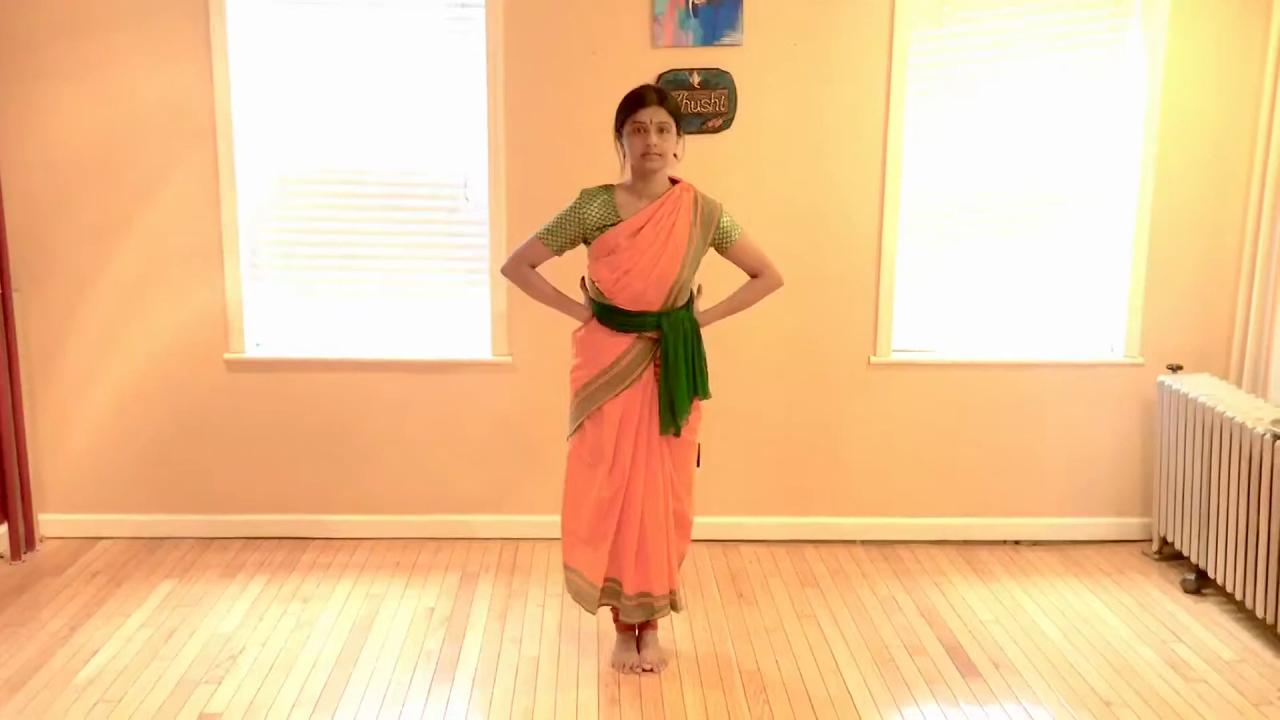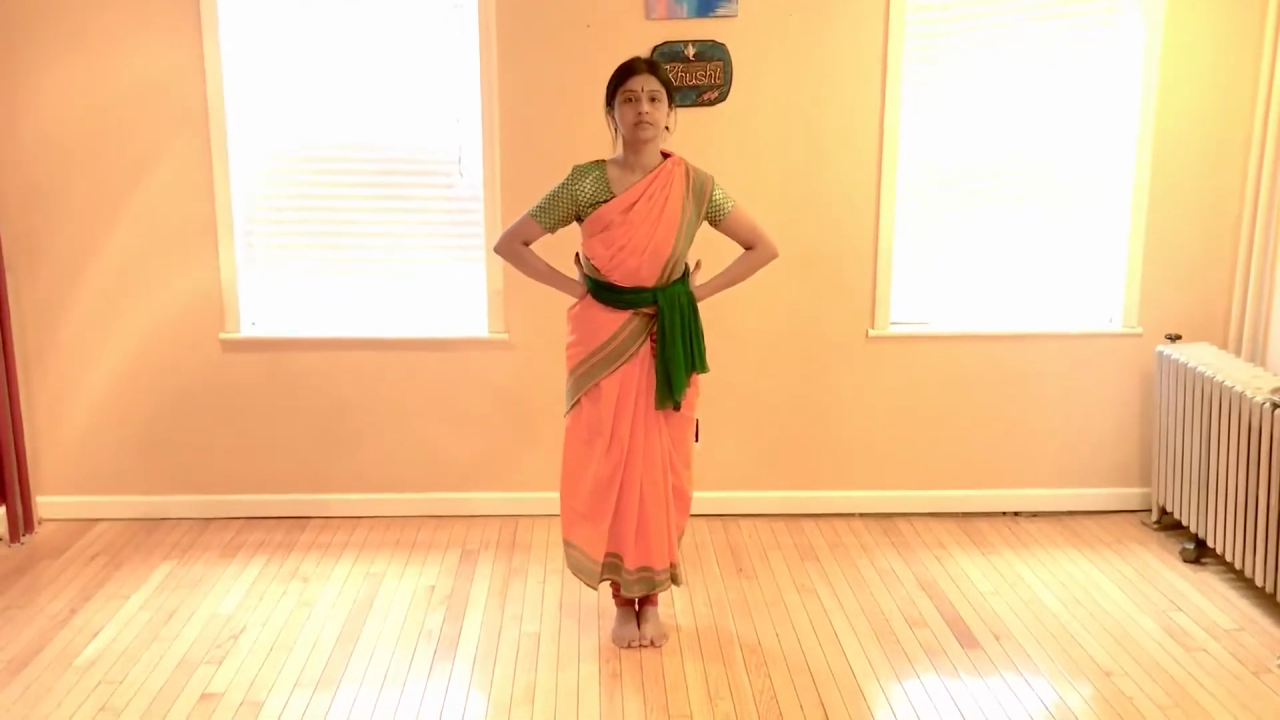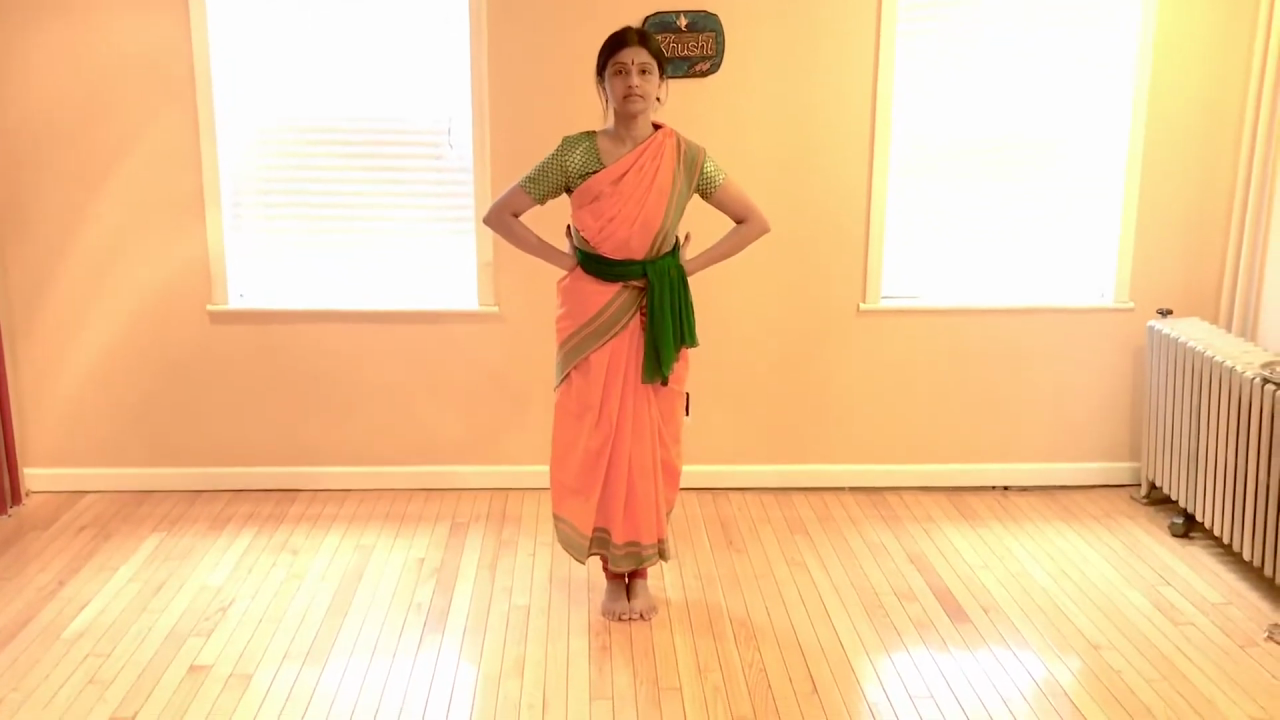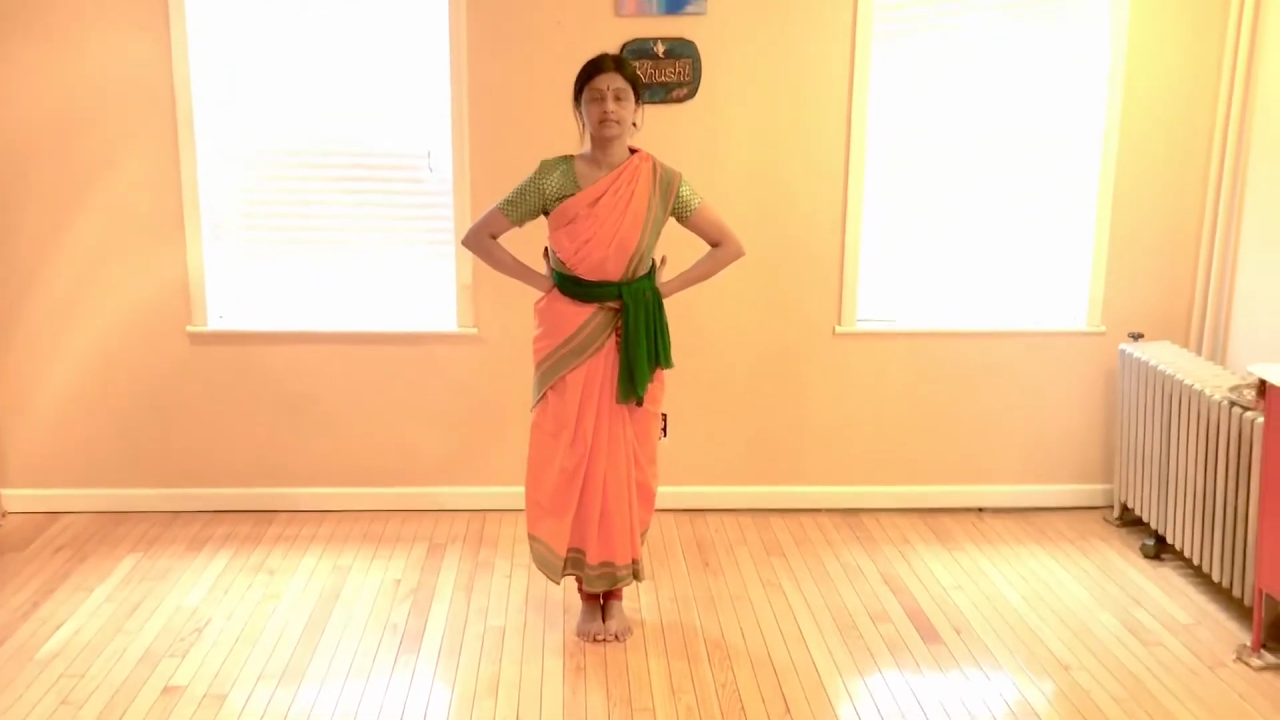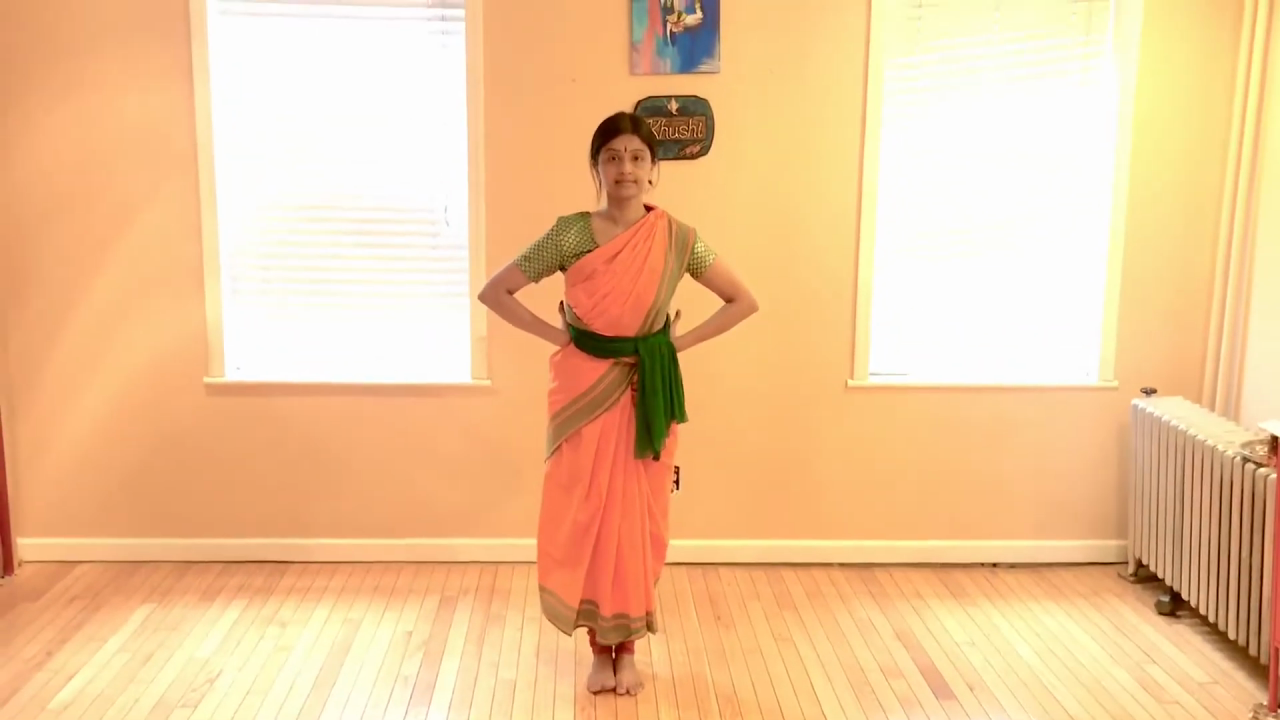
dt=1s
person 1, frame 1
left shoulder: (702, 212)
right shoulder: (593, 207)
left elbow: (768, 276)
right elbow: (516, 265)
left wrist: (704, 316)
right wrist: (579, 310)
left hip: (671, 368)
right hip: (607, 365)
left knee: (662, 493)
right knee: (609, 491)
left ankle: (651, 623)
right ankle: (622, 625)
person 1, frame 2
left shoulder: (695, 186)
right shoulder: (585, 183)
left elbow: (763, 248)
right elbow: (509, 243)
left wrist: (700, 291)
right wrist: (573, 287)
left hip: (667, 343)
right hip: (603, 341)
left knee: (660, 469)
right knee: (607, 468)
left ankle: (652, 598)
right ankle: (623, 600)
person 1, frame 3
left shoulder: (686, 157)
right shoulder: (575, 154)
left elbow: (755, 221)
right elbow: (498, 214)
left wrist: (691, 265)
right wrist: (564, 259)
left hip: (656, 316)
right hip: (592, 314)
left knee: (649, 441)
right knee: (597, 441)
left ankle: (640, 571)
right ankle: (612, 573)
person 1, frame 4
left shoulder: (661, 182)
right shoulder: (553, 177)
left elbow: (729, 246)
right elbow: (477, 237)
left wrist: (666, 287)
right wrist: (540, 280)
left hip: (632, 338)
right hip: (570, 335)
left knee: (625, 463)
right knee: (573, 461)
left ankle: (616, 593)
right ankle: (588, 595)
person 1, frame 5
left shoulder: (677, 239)
right shoulder: (569, 234)
left elbow: (743, 302)
right elbow: (493, 292)
left wrist: (680, 342)
right wrist: (556, 335)
left hip: (647, 392)
right hip: (584, 389)
left knee: (638, 516)
right knee: (586, 515)
left ankle: (628, 647)
right ankle: (599, 648)
